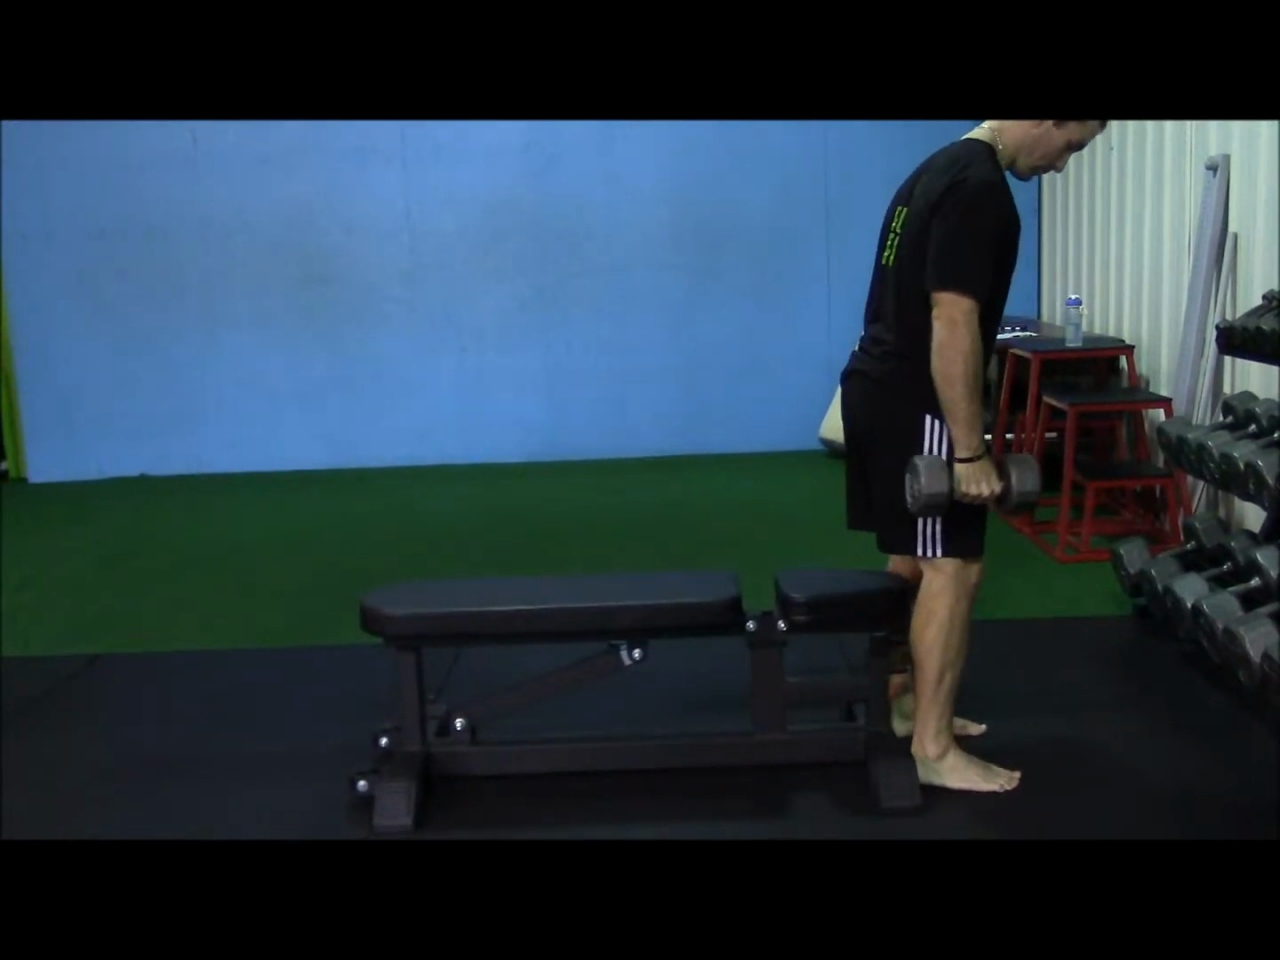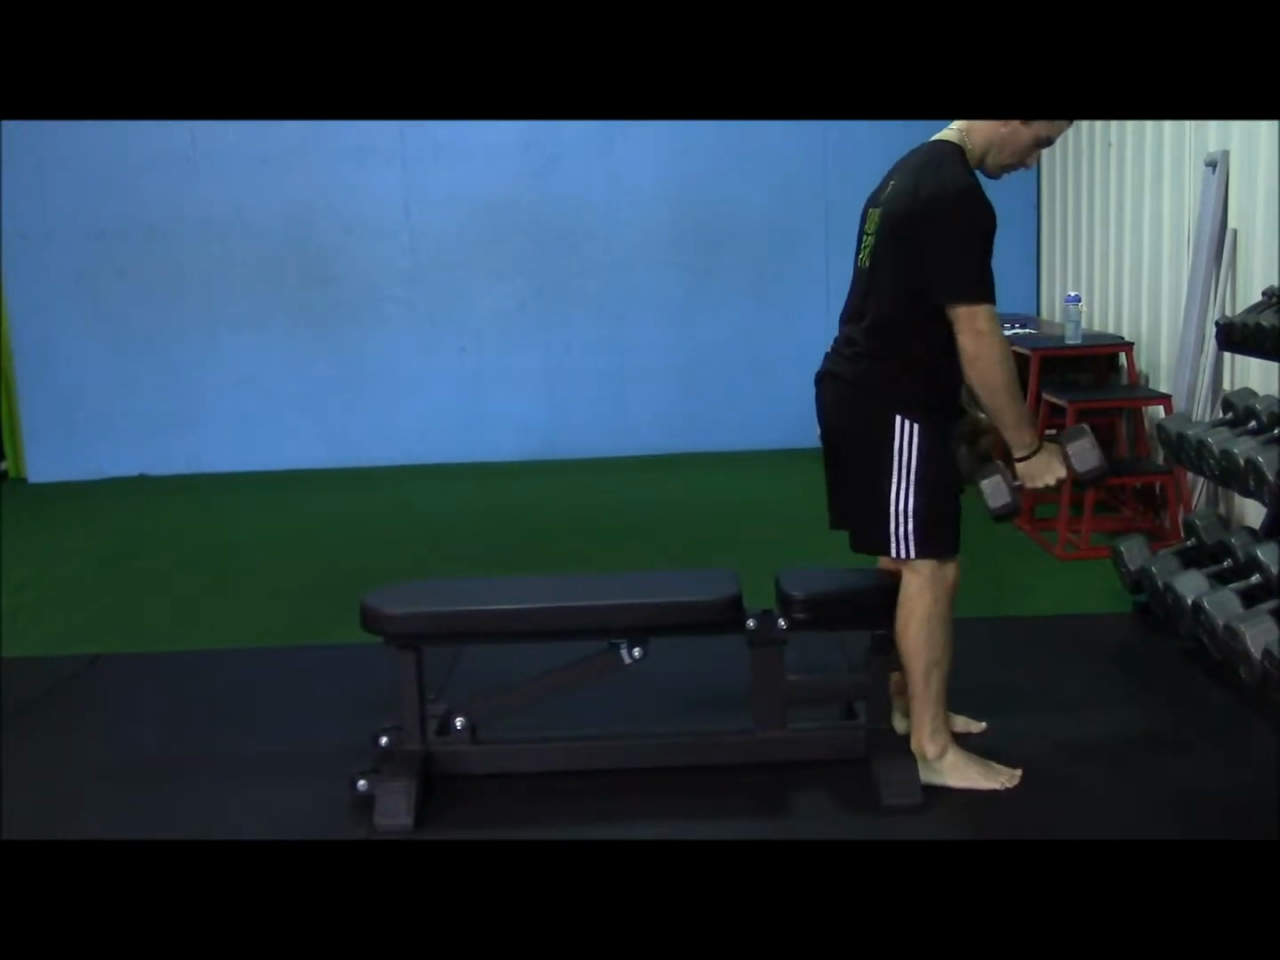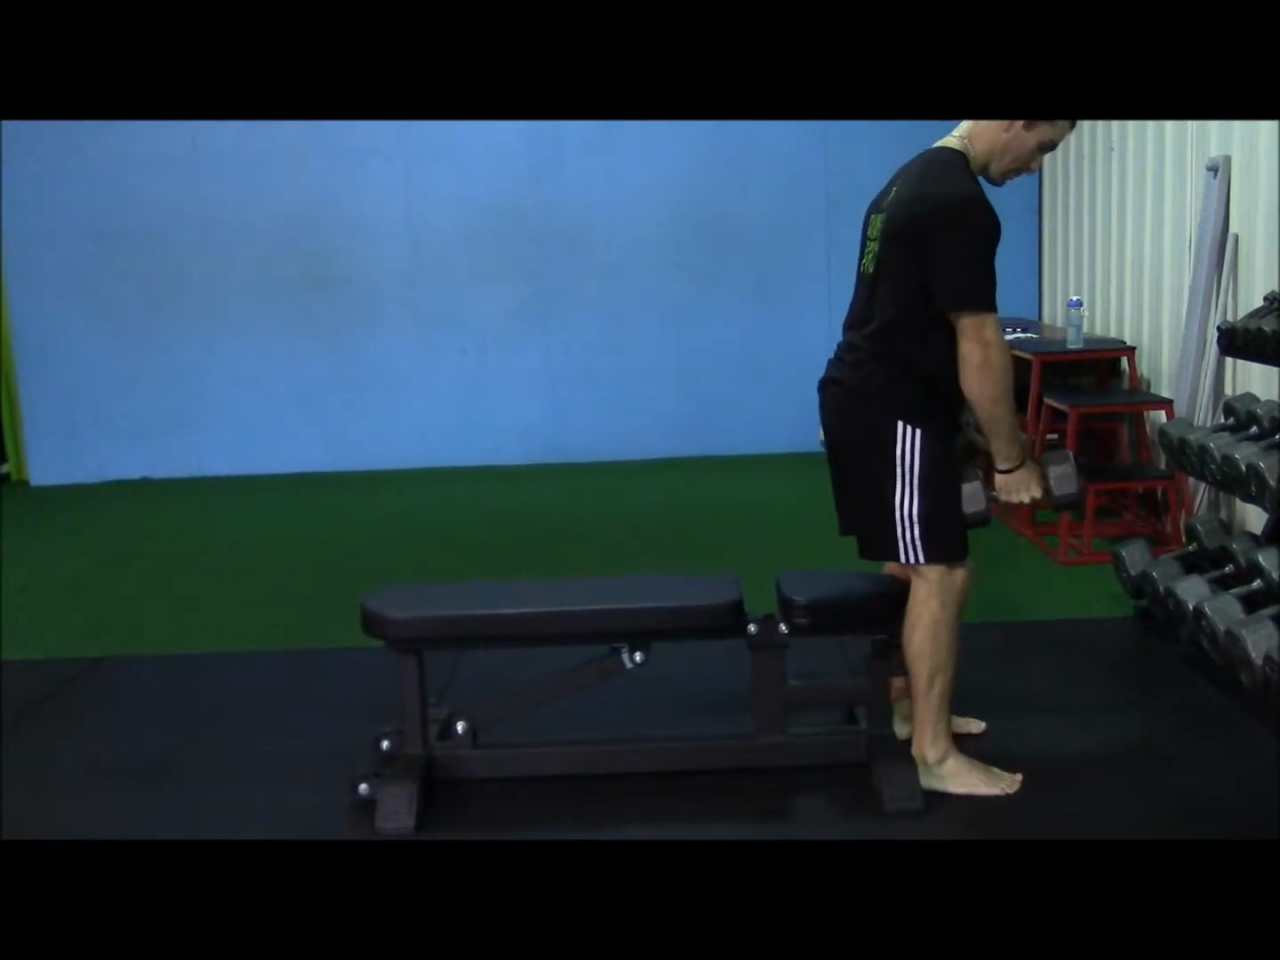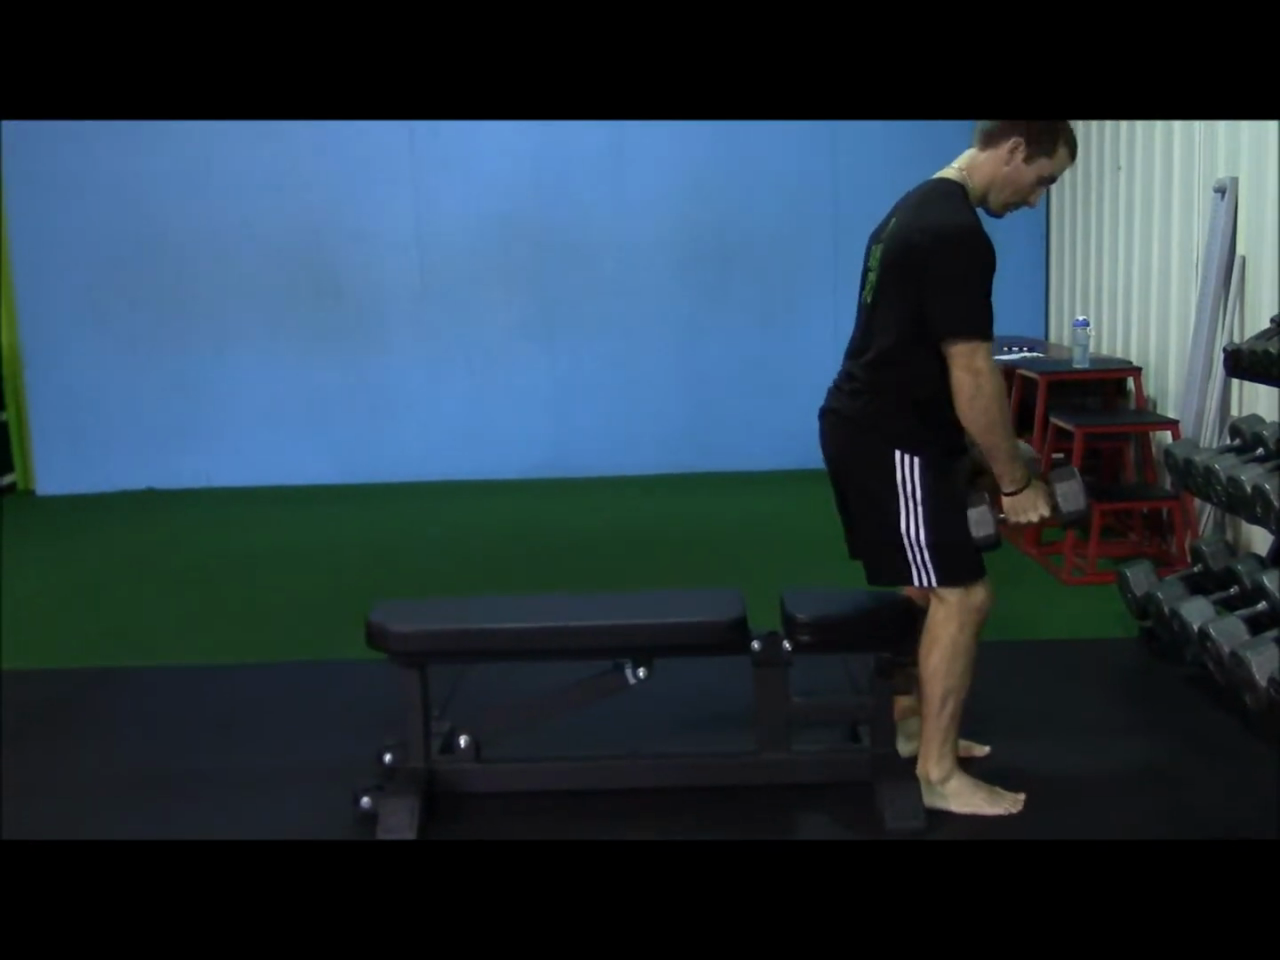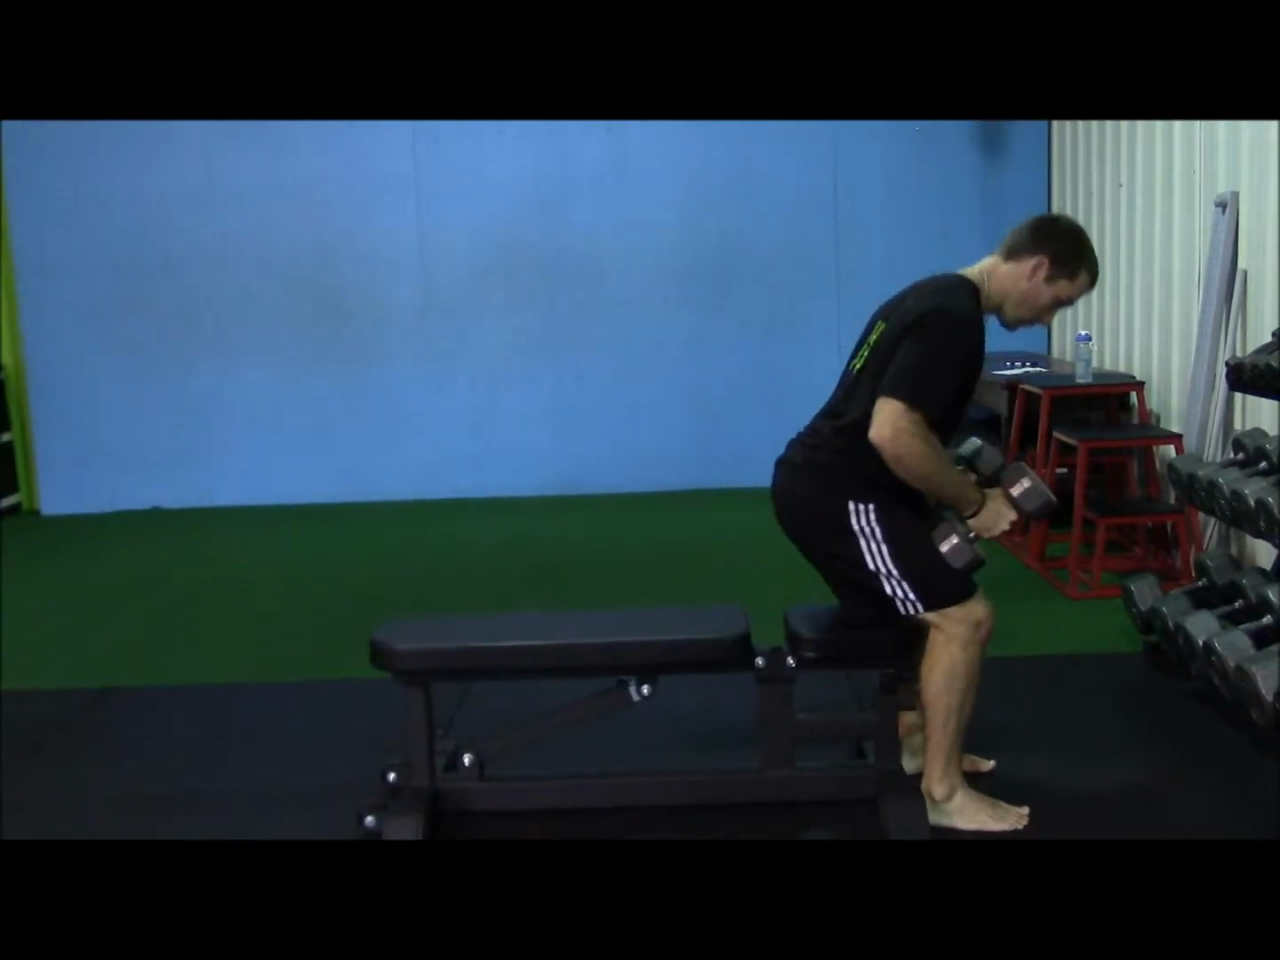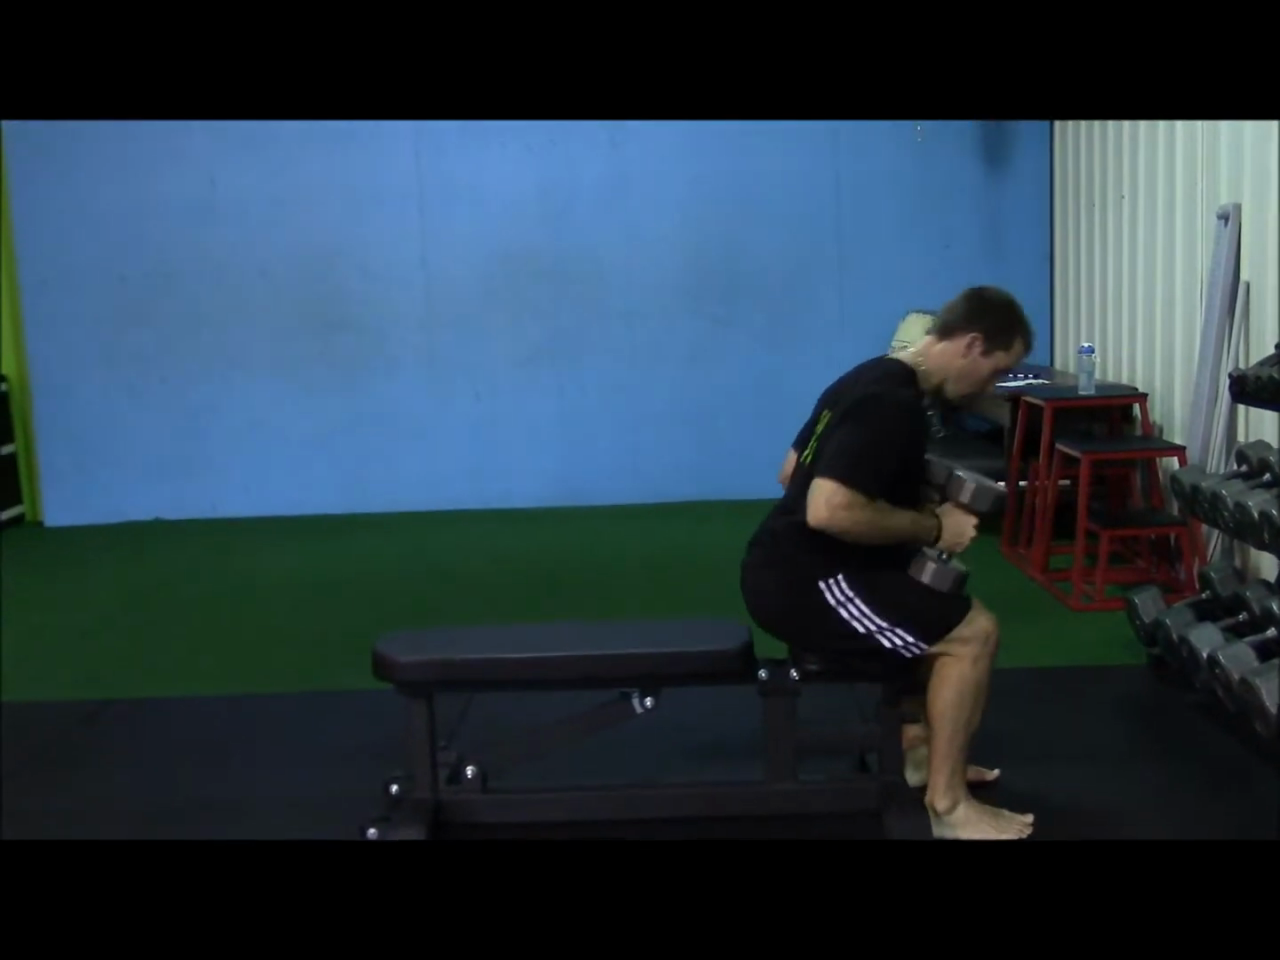
dt=0.4s
person 1, frame 1
left shoulder: (948, 167)
right shoulder: (980, 188)
right elbow: (953, 326)
right wrist: (970, 452)
left hip: (881, 388)
right hip: (914, 404)
left knee: (913, 559)
right knee: (951, 568)
left ankle: (903, 700)
right ankle: (934, 748)
person 1, frame 2
left shoulder: (920, 170)
right shoulder: (955, 195)
right elbow: (976, 337)
right wrist: (1029, 448)
left hip: (861, 390)
right hip: (892, 406)
left knee: (903, 560)
right knee: (930, 568)
left ankle: (903, 701)
right ankle: (932, 748)
person 1, frame 3
left shoulder: (921, 176)
right shoulder: (960, 202)
right elbow: (979, 346)
right wrist: (1012, 459)
left hip: (865, 395)
right hip: (894, 411)
left knee: (910, 566)
right knee: (942, 575)
left ankle: (905, 702)
right ankle: (934, 755)
person 1, frame 4
left shoulder: (922, 207)
right shoulder: (955, 231)
right elbow: (972, 374)
right wrist: (1016, 481)
left hip: (866, 423)
right hip: (892, 439)
left knee: (924, 588)
right knee: (961, 595)
left ankle: (909, 722)
right ankle: (938, 774)
person 1, frame 5
left shoulder: (938, 295)
right shoulder: (955, 322)
right elbow: (893, 434)
left wrist: (959, 488)
right wrist: (976, 504)
left hip: (820, 478)
right hip: (836, 494)
left knee: (933, 603)
right knee: (963, 616)
left ankle: (913, 736)
right ankle: (943, 791)
person 1, frame 6
left shoulder: (875, 378)
right shoulder: (893, 406)
left elbow: (794, 469)
right elbow: (830, 512)
left wrist: (921, 514)
right wrist: (932, 528)
left hip: (787, 564)
right hip: (801, 580)
left knee: (945, 611)
right knee: (973, 633)
left ankle: (917, 750)
right ankle: (948, 804)
